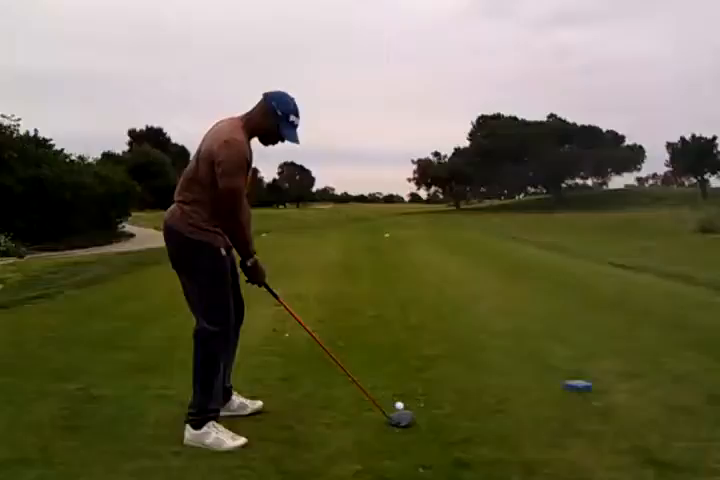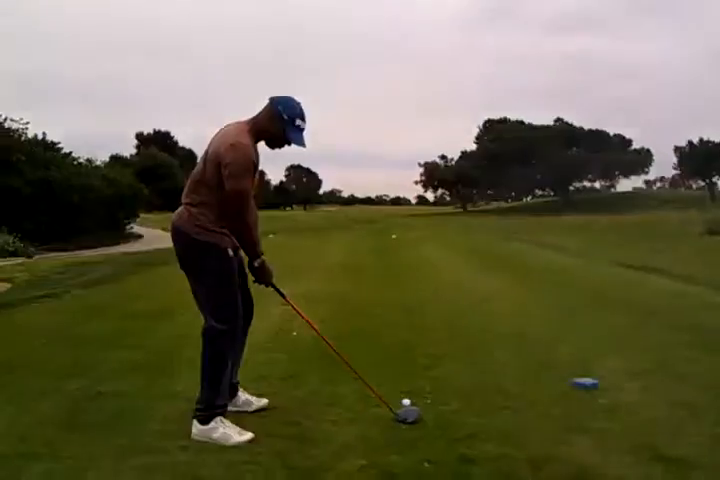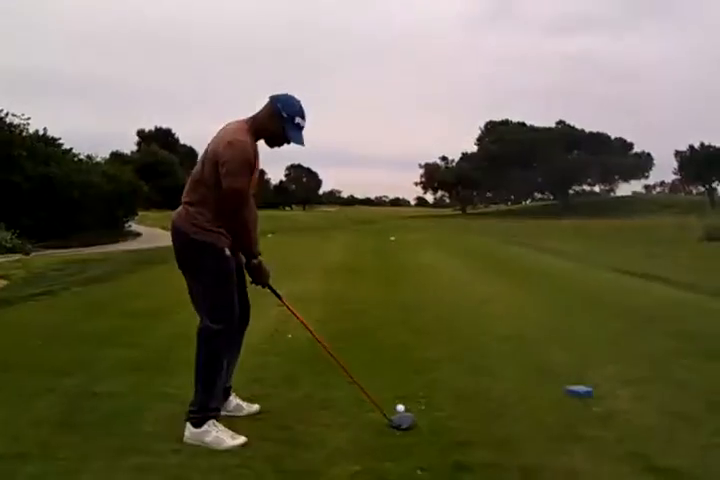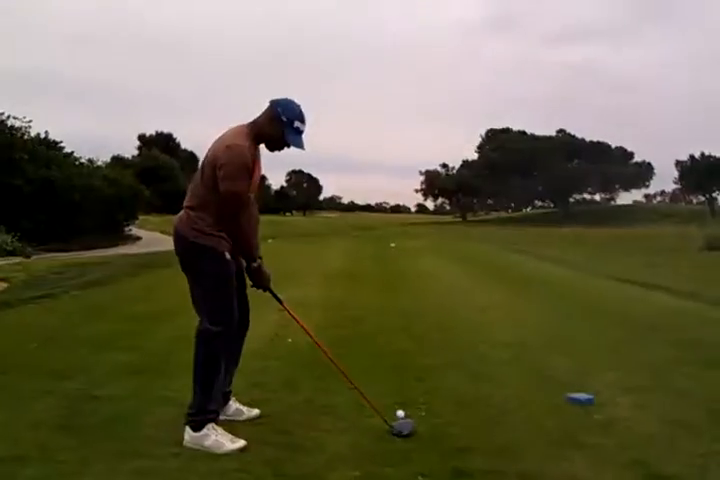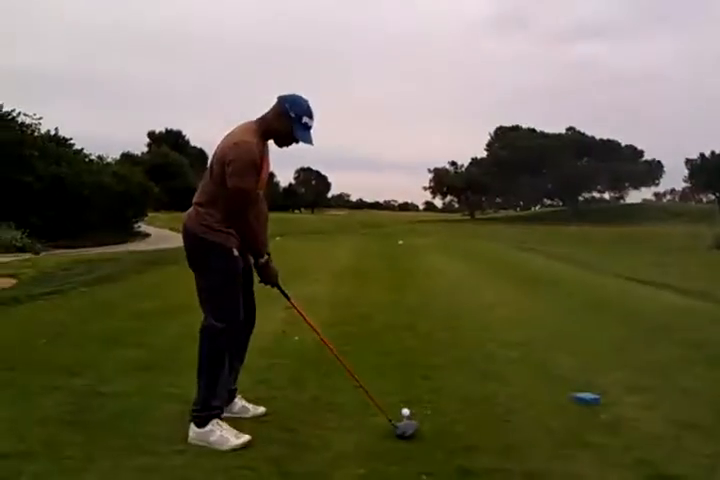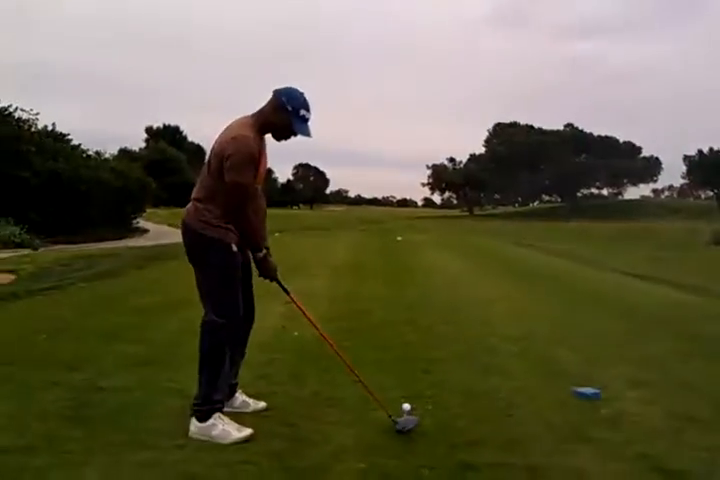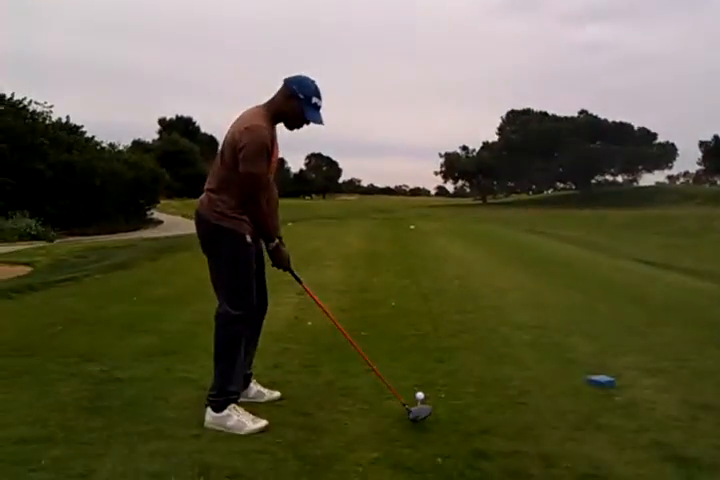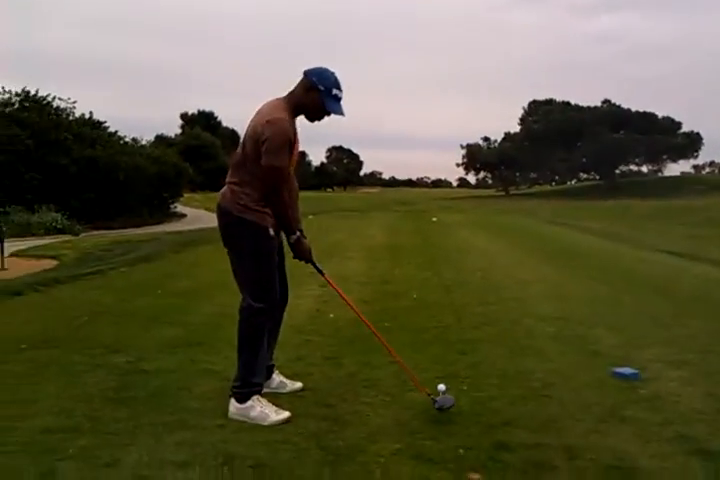
dt=0.1s
person 1, frame 1
left shoulder: (232, 131)
right shoulder: (234, 146)
right elbow: (231, 214)
left wrist: (246, 255)
right wrist: (251, 260)
left hip: (203, 233)
right hip: (194, 236)
left knee: (230, 314)
right knee: (215, 324)
left ankle: (220, 395)
right ankle: (199, 423)
person 1, frame 2
left shoulder: (240, 136)
right shoulder: (241, 149)
left elbow: (241, 207)
right elbow: (238, 215)
left wrist: (253, 256)
right wrist: (258, 260)
left hip: (211, 234)
right hip: (201, 238)
left knee: (240, 313)
right knee: (223, 323)
left ankle: (227, 392)
right ankle: (207, 418)
person 1, frame 3
left shoulder: (243, 137)
right shoulder: (238, 146)
left elbow: (241, 206)
right elbow: (234, 214)
left wrist: (250, 255)
right wrist: (254, 260)
left hip: (216, 237)
right hip: (200, 237)
left knee: (236, 316)
right knee: (218, 323)
left ankle: (220, 395)
right ankle: (199, 421)
person 1, frame 4
left shoulder: (246, 143)
right shoulder: (237, 151)
left elbow: (243, 209)
right elbow: (233, 217)
left wrist: (251, 258)
right wrist: (255, 263)
left hip: (217, 241)
right hip: (202, 241)
left knee: (236, 321)
right knee: (218, 327)
left ankle: (220, 399)
right ankle: (199, 424)
person 1, frame 5
left shoulder: (255, 141)
right shoulder: (245, 147)
left elbow: (252, 204)
right elbow: (240, 212)
left wrist: (260, 255)
right wrist: (262, 259)
left hip: (227, 238)
right hip: (211, 238)
left knee: (242, 320)
right knee: (223, 323)
left ankle: (224, 397)
right ankle: (204, 421)
person 1, frame 6
left shoulder: (253, 135)
right shoulder: (243, 142)
right elbow: (239, 208)
left wrist: (259, 249)
right wrist: (261, 253)
left hip: (226, 233)
right hip: (210, 234)
left knee: (241, 315)
right knee: (223, 318)
left ankle: (225, 392)
right ankle: (205, 415)
person 1, frame 7
left shoulder: (262, 123)
right shoulder: (256, 132)
right elbow: (253, 198)
left wrist: (273, 239)
right wrist: (274, 244)
left hip: (236, 223)
right hip: (224, 224)
left knee: (254, 306)
right knee: (237, 310)
left ankle: (240, 381)
right ankle: (220, 406)
person 1, frame 8
left shoulder: (282, 115)
right shoulder: (278, 125)
right elbow: (274, 191)
left wrist: (294, 231)
right wrist: (295, 236)
left hip: (257, 216)
right hip: (246, 217)
left knee: (275, 298)
right knee: (261, 302)
left ankle: (262, 373)
right ankle: (244, 397)
